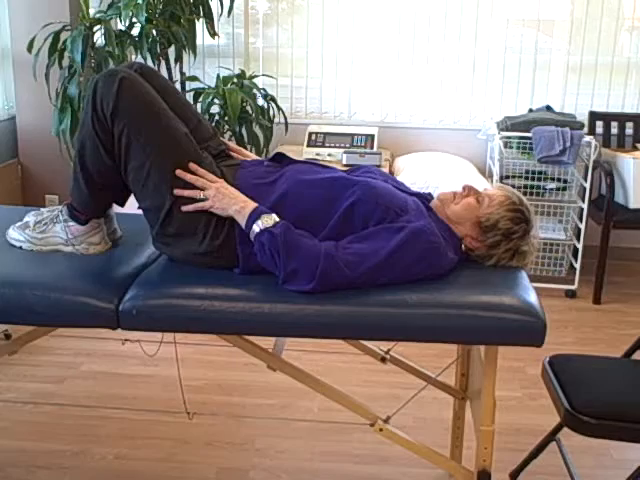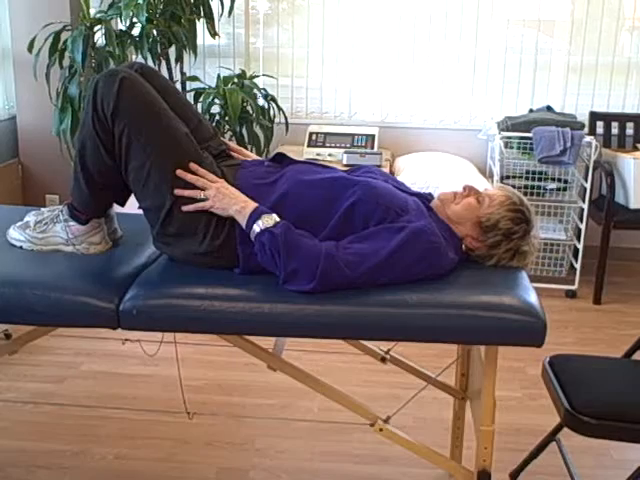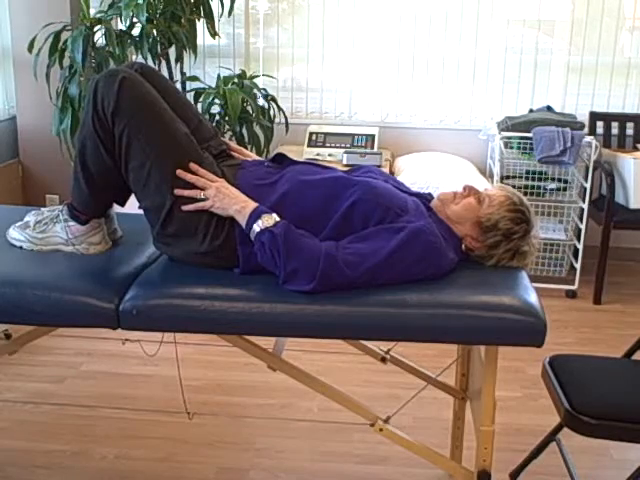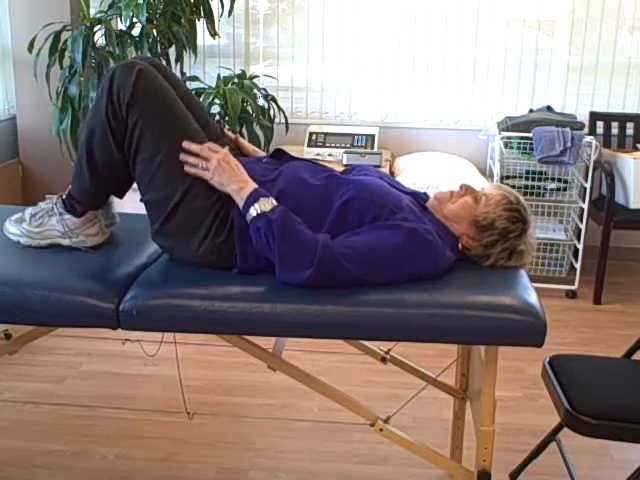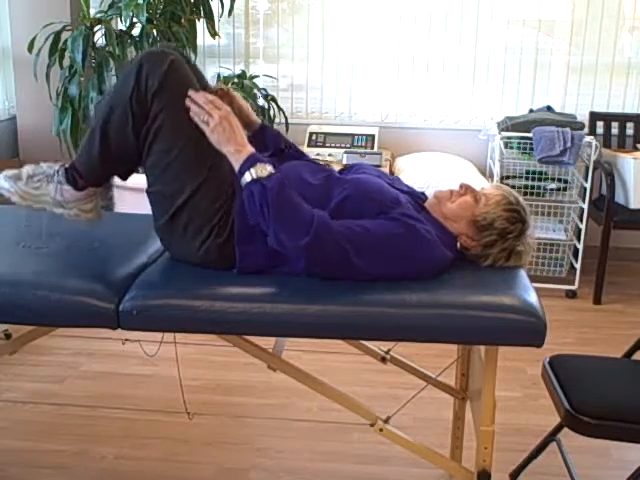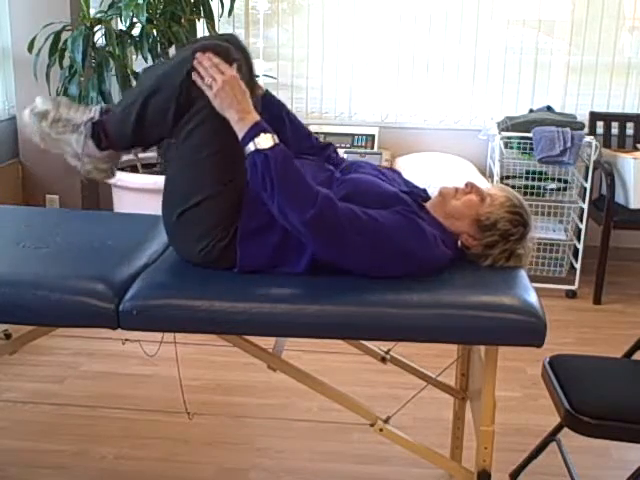
dt=0.3s
person 1, frame 1
left shoulder: (426, 244)
right shoulder: (421, 204)
left elbow: (314, 268)
left wrist: (243, 208)
right wrist: (258, 163)
left hip: (215, 228)
right hip: (237, 180)
left knee: (115, 91)
right knee: (134, 77)
left ankle: (83, 223)
right ankle: (93, 211)
person 1, frame 2
left shoulder: (425, 244)
right shoulder: (420, 205)
left elbow: (315, 269)
left wrist: (244, 207)
right wrist: (259, 163)
left hip: (216, 228)
right hip: (235, 180)
left knee: (115, 91)
right knee: (134, 76)
left ankle: (85, 223)
right ankle: (93, 211)
person 1, frame 3
left shoulder: (425, 245)
right shoulder: (420, 205)
left elbow: (314, 269)
left wrist: (244, 208)
right wrist: (256, 163)
left hip: (215, 228)
right hip: (236, 179)
left knee: (115, 91)
right knee: (134, 77)
left ankle: (84, 223)
right ankle: (93, 211)
person 1, frame 4
left shoulder: (420, 245)
right shoulder: (419, 205)
left elbow: (309, 262)
left wrist: (242, 187)
right wrist: (257, 158)
left hip: (216, 226)
right hip: (242, 180)
left knee: (129, 85)
right knee: (143, 72)
left ankle: (80, 215)
right ankle: (88, 205)
person 1, frame 5
left shoulder: (415, 245)
right shoulder: (415, 204)
left elbow: (306, 237)
right elbow: (324, 179)
left wrist: (238, 147)
right wrist: (252, 125)
left hip: (215, 230)
right hip: (241, 191)
left knee: (154, 74)
right knee: (164, 67)
left ankle: (77, 186)
right ankle: (88, 175)
person 1, frame 6
left shoulder: (413, 242)
right shoulder: (414, 199)
left elbow: (310, 212)
right elbow: (325, 159)
left wrist: (241, 115)
right wrist: (255, 95)
left hip: (216, 233)
right hip: (252, 192)
left knee: (200, 67)
right knee: (220, 52)
left ankle: (99, 141)
right ankle: (108, 128)
